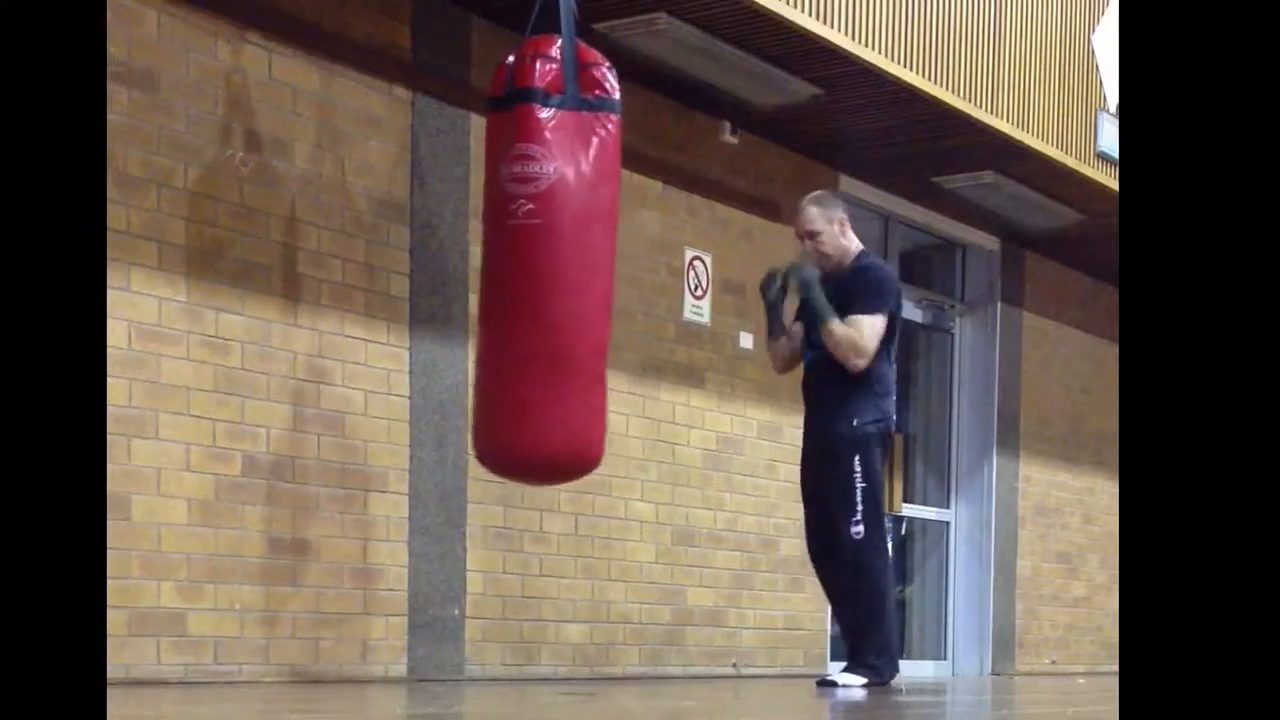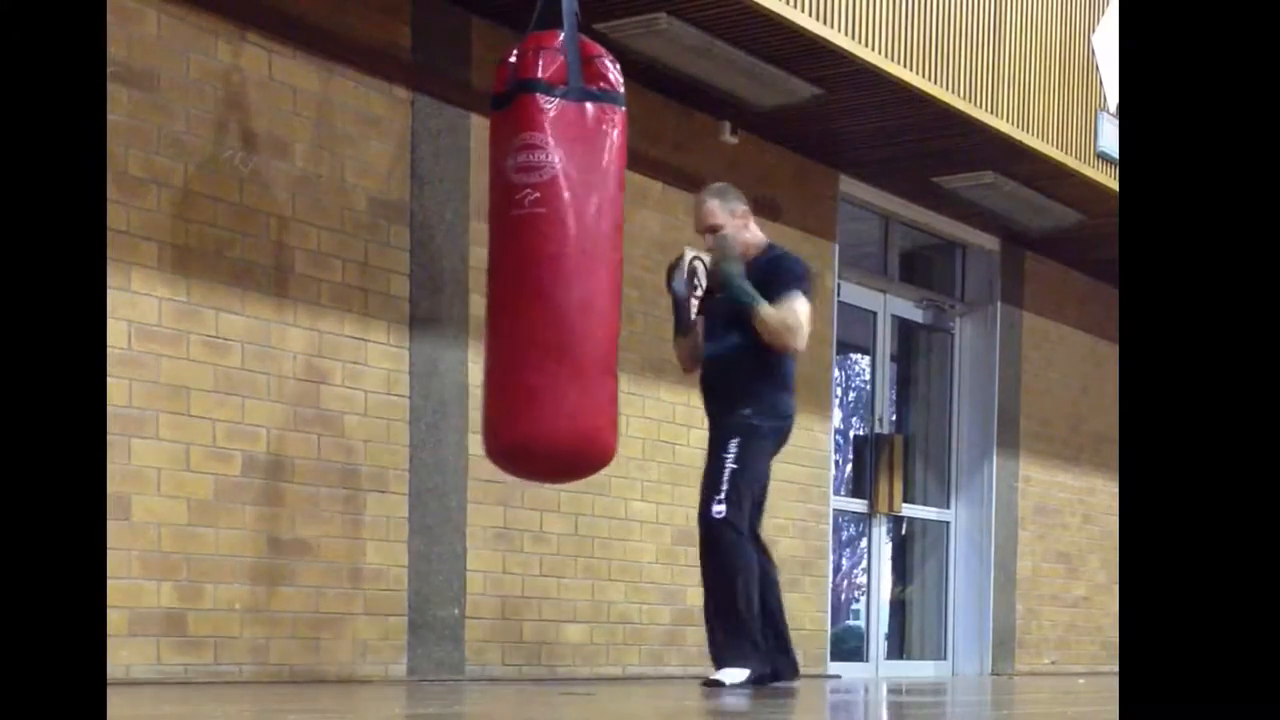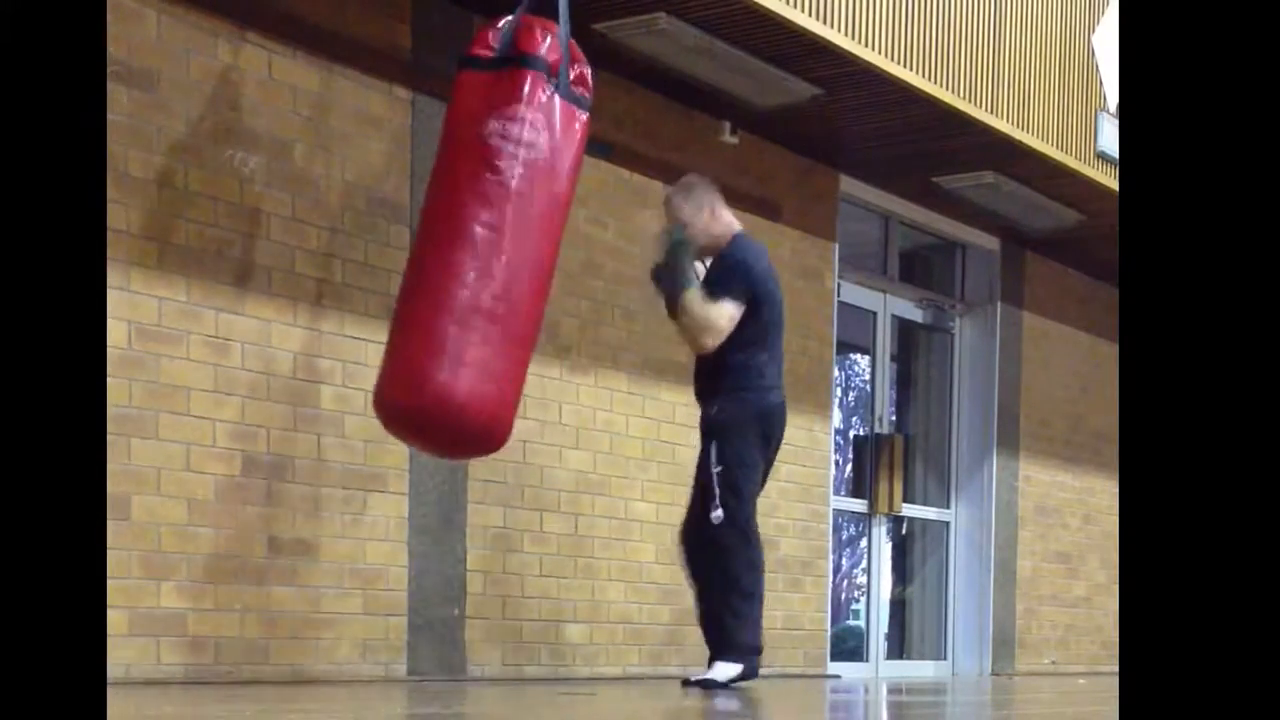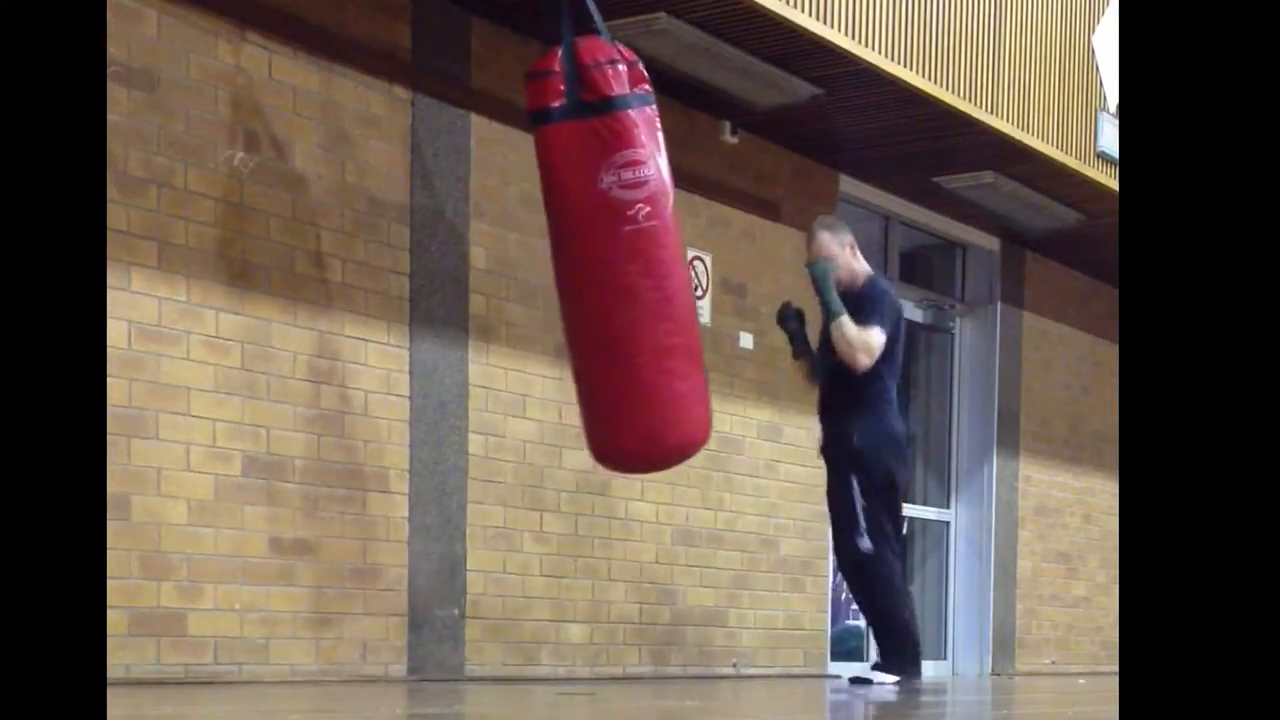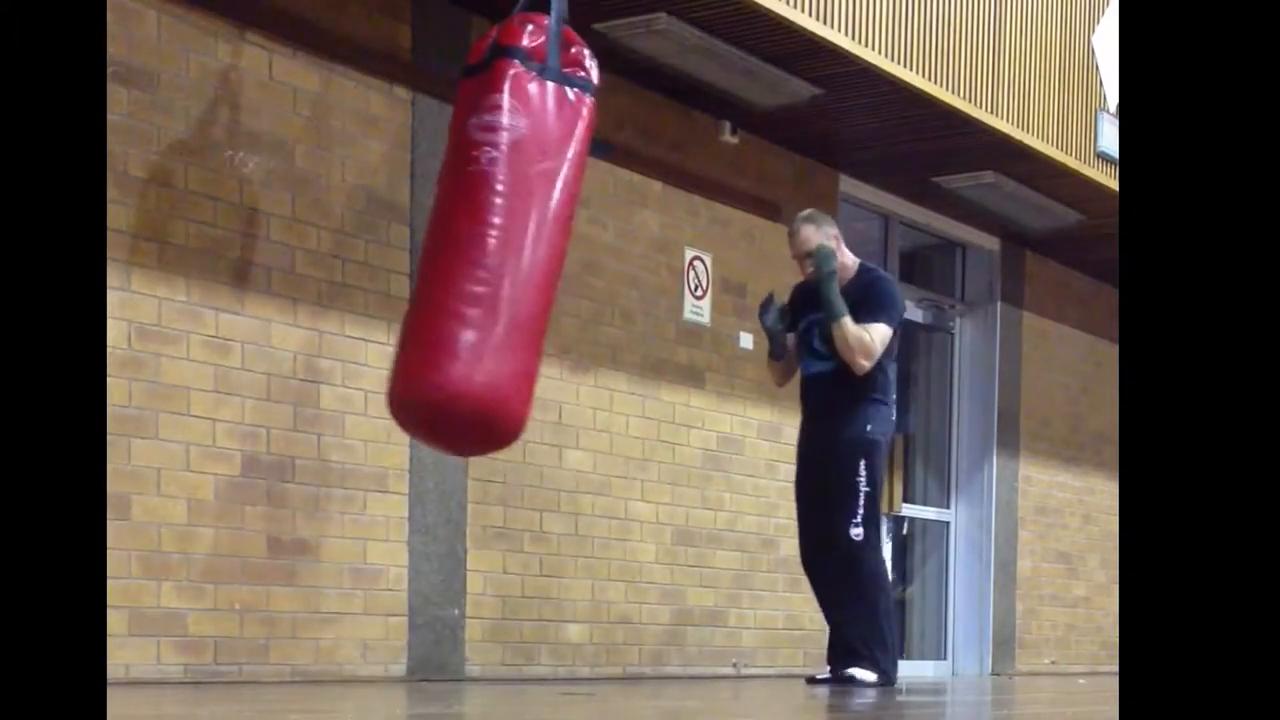
dt=1s
person 1, frame 1
left shoulder: (871, 277)
right shoulder: (821, 284)
left elbow: (857, 356)
right elbow: (783, 362)
left wrist: (813, 302)
right wrist: (774, 311)
left hip: (858, 427)
right hip: (822, 429)
left knee: (859, 541)
right knee: (827, 546)
left ankle: (873, 660)
right ankle: (872, 653)
person 1, frame 2
left shoulder: (783, 268)
right shoulder: (727, 280)
left elbow: (794, 337)
right elbow: (689, 360)
left wrist: (739, 292)
right wrist: (680, 304)
left hip: (755, 417)
right hip: (731, 419)
left knee: (721, 522)
right knee: (740, 535)
left ankle: (743, 655)
right ankle: (774, 656)
person 1, frame 3
left shoulder: (734, 261)
right shoulder: (737, 259)
left elbow: (709, 337)
right elbow: (706, 337)
left wrist: (685, 269)
right wrist: (674, 297)
left hip: (737, 412)
right hip: (751, 411)
left knee: (726, 527)
right knee: (702, 531)
left ankle: (738, 651)
right ankle: (731, 652)
person 1, frame 4
left shoulder: (874, 296)
right shoulder: (842, 301)
left elbow: (860, 358)
right elbow: (823, 376)
left wrist: (829, 300)
right wrist: (797, 339)
left hip: (866, 438)
right hip: (853, 439)
left knee: (864, 551)
right knee: (869, 551)
left ankle: (900, 658)
right ankle: (899, 657)
person 1, frame 5
left shoulder: (878, 287)
right shoulder: (802, 296)
left elbow: (861, 358)
right elbow: (780, 375)
left wrist: (831, 294)
right wrist: (774, 335)
left hip: (860, 428)
right hip: (816, 430)
left knee: (856, 543)
right knee: (817, 549)
left ankle: (875, 661)
right ankle: (845, 656)
